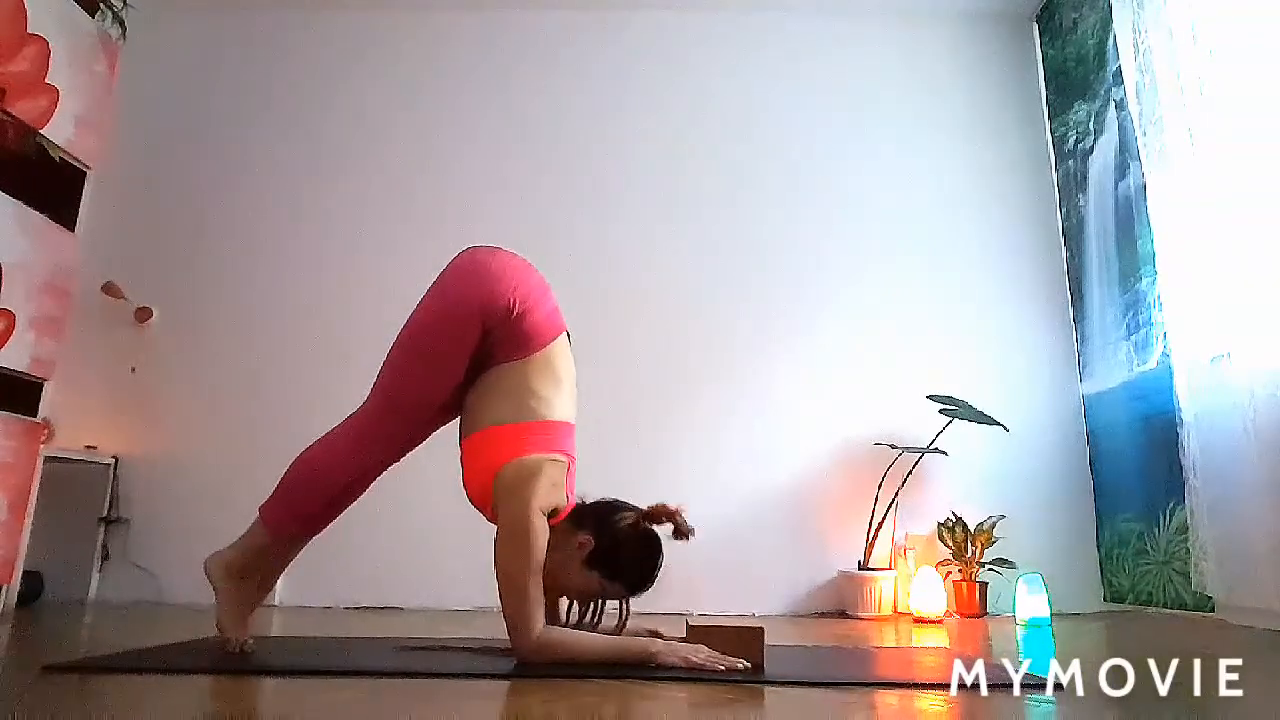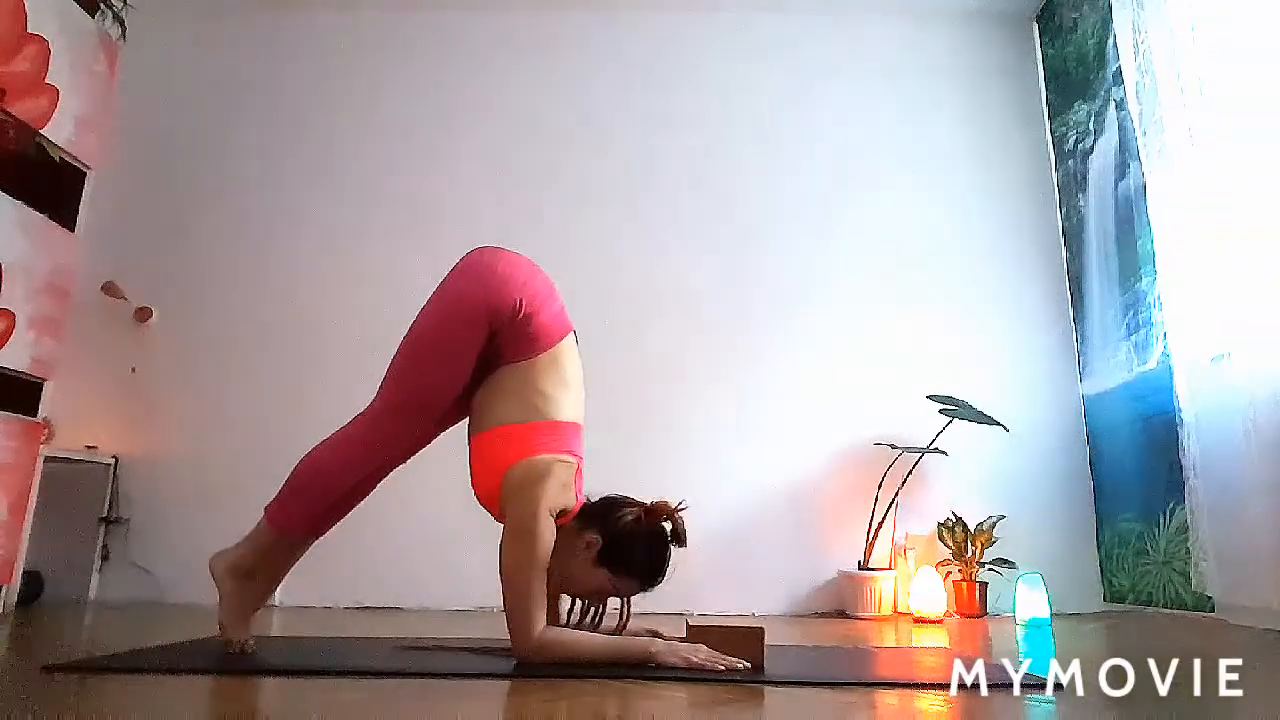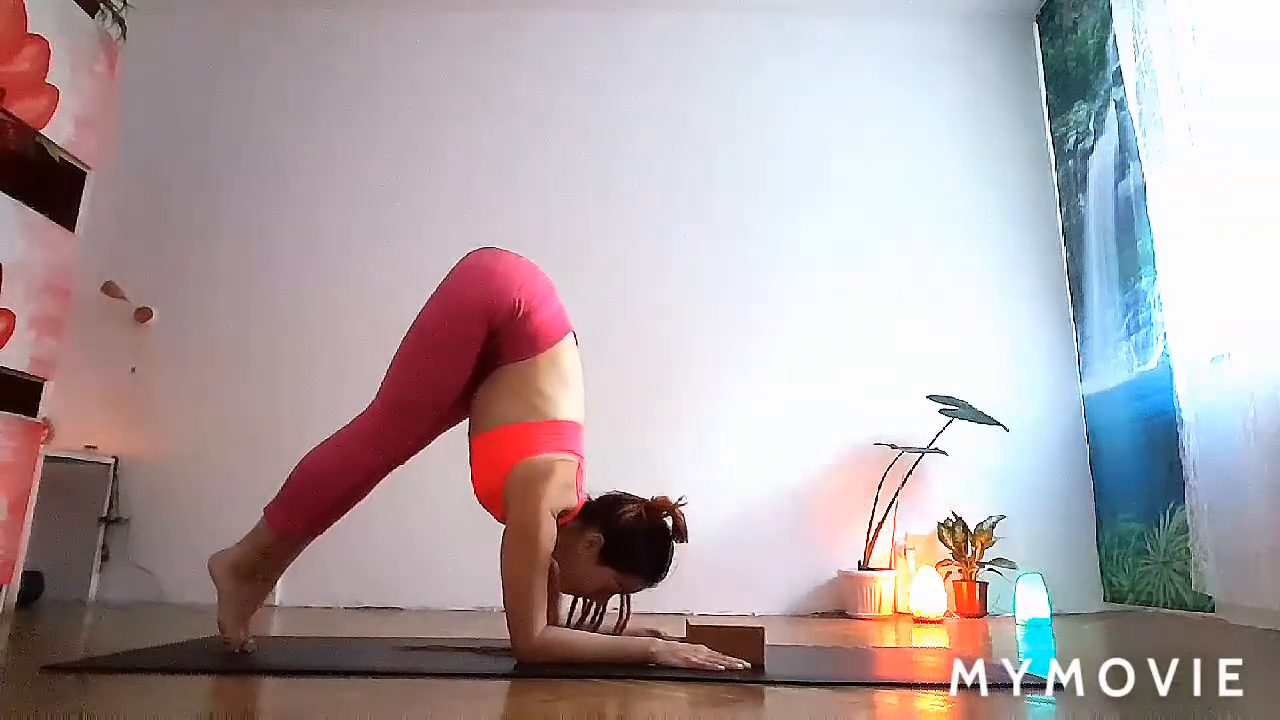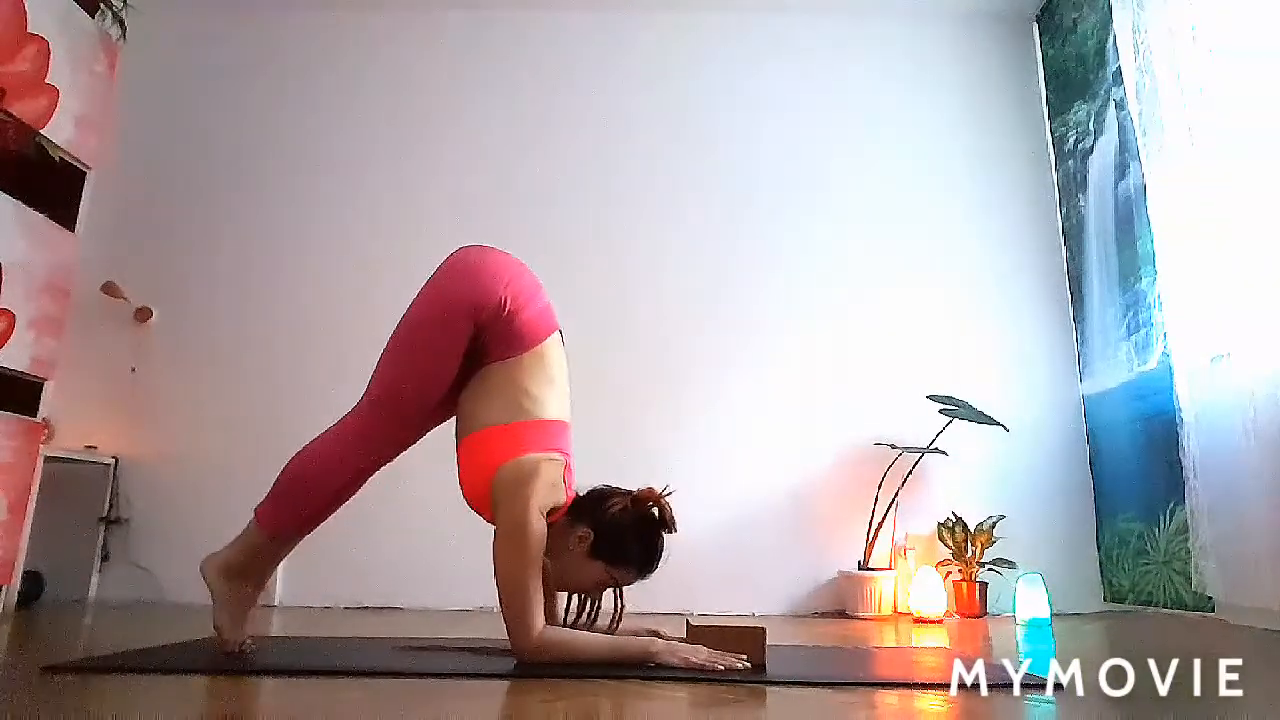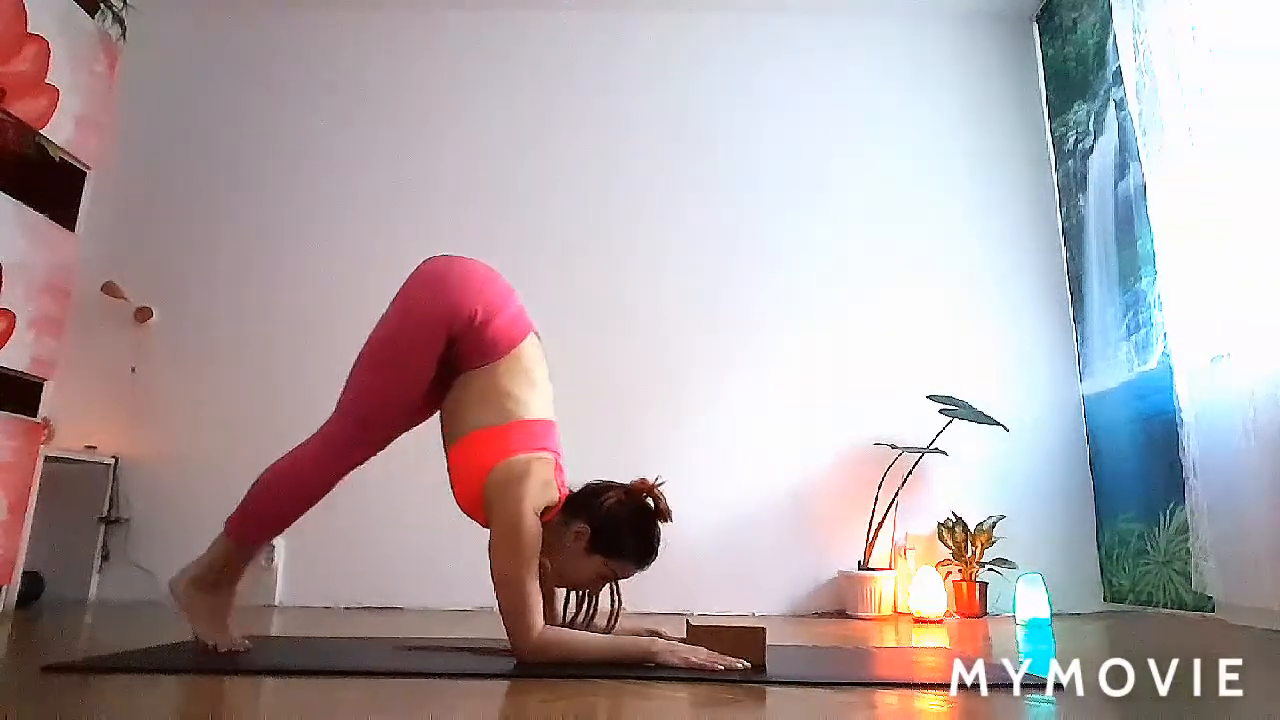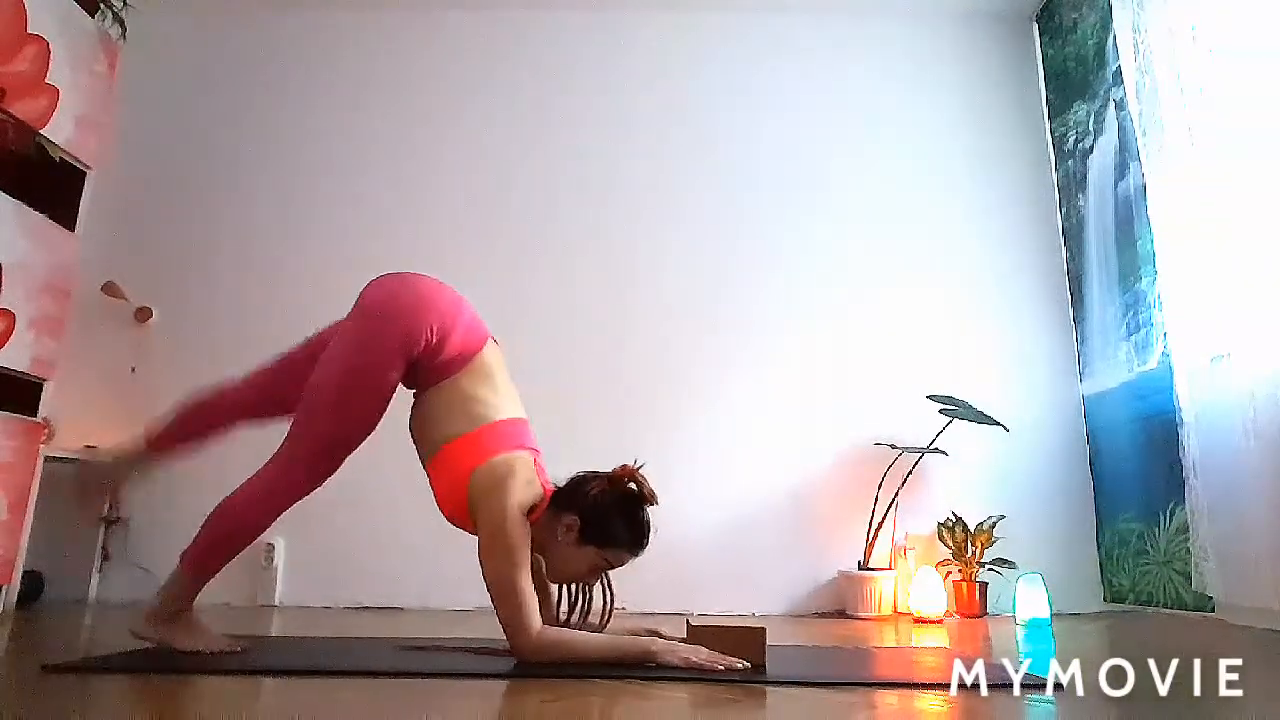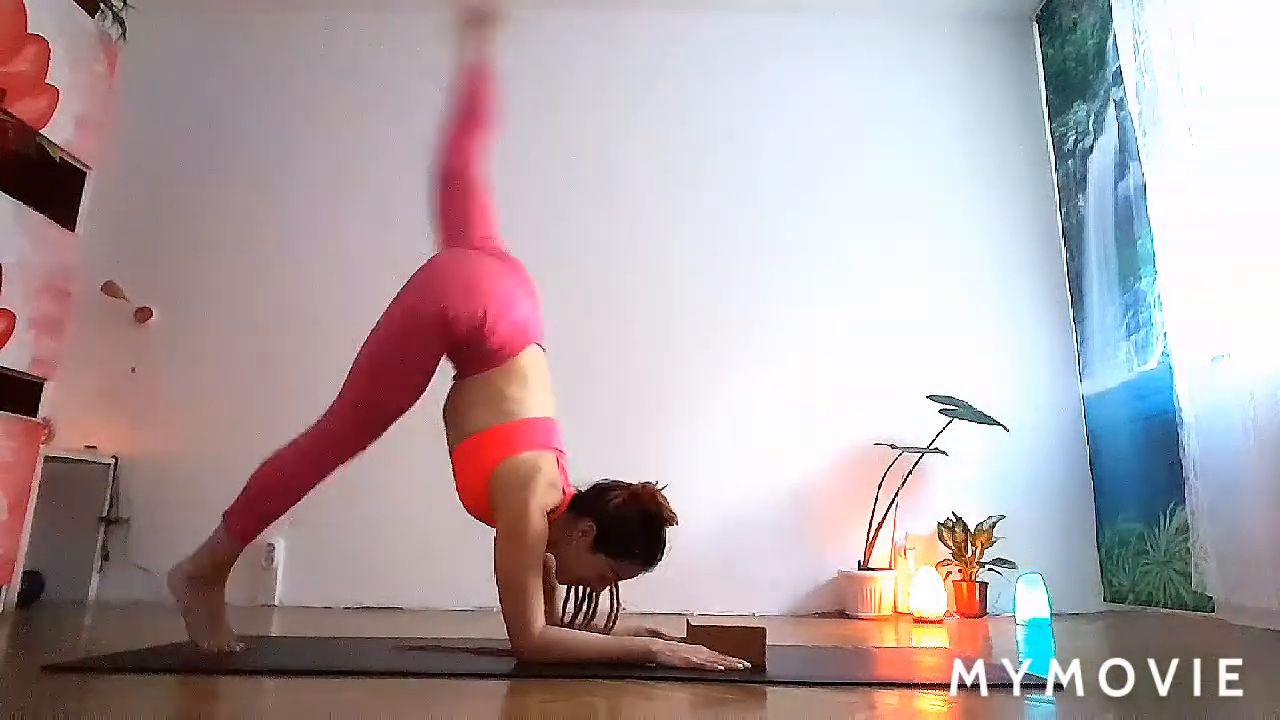
dt=0.4s
person 1, frame 1
right shoulder: (532, 498)
right elbow: (530, 643)
left wrist: (626, 635)
right wrist: (649, 649)
left hip: (504, 311)
left knee: (377, 444)
right knee: (373, 437)
left ankle: (254, 571)
right ankle: (242, 562)
person 1, frame 2
right shoulder: (541, 499)
right elbow: (530, 643)
left wrist: (623, 634)
right wrist: (649, 649)
left hip: (510, 311)
left knee: (385, 443)
right knee: (381, 437)
right ankle: (247, 562)
person 1, frame 3
right shoulder: (543, 497)
right elbow: (529, 643)
left wrist: (621, 634)
right wrist: (650, 649)
left hip: (510, 313)
left knee: (387, 444)
left ankle: (257, 567)
right ankle: (248, 560)
person 1, frame 4
right shoulder: (531, 498)
right elbow: (529, 642)
left wrist: (632, 636)
right wrist: (649, 648)
left hip: (495, 313)
left knee: (374, 443)
left ankle: (250, 568)
right ankle: (238, 562)
person 1, frame 5
right shoulder: (524, 496)
right elbow: (530, 641)
left wrist: (620, 635)
right wrist: (650, 648)
left hip: (469, 318)
right hip: (451, 299)
left knee: (350, 444)
right knee: (343, 442)
left ankle: (223, 572)
right ankle: (207, 574)
person 1, frame 6
left shoulder: (529, 497)
right shoulder: (509, 499)
left elbow: (539, 624)
right elbow: (529, 642)
left wrist: (625, 639)
right wrist: (648, 647)
left hip: (416, 322)
right hip: (404, 322)
left knee: (258, 398)
right knee: (298, 467)
left ankle: (131, 457)
right ankle: (170, 607)
person 1, frame 7
right shoulder: (530, 501)
right elbow: (531, 640)
right wrist: (650, 648)
left hip: (489, 288)
right hip: (457, 301)
left knee: (464, 164)
right knee: (339, 436)
right ankle: (206, 568)
